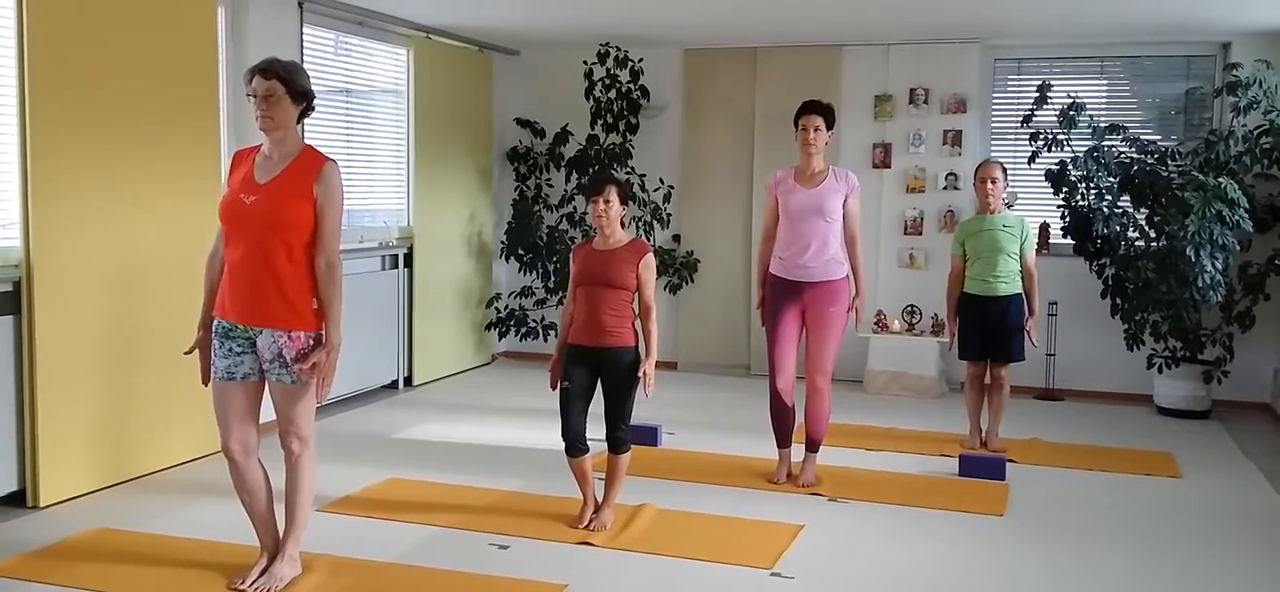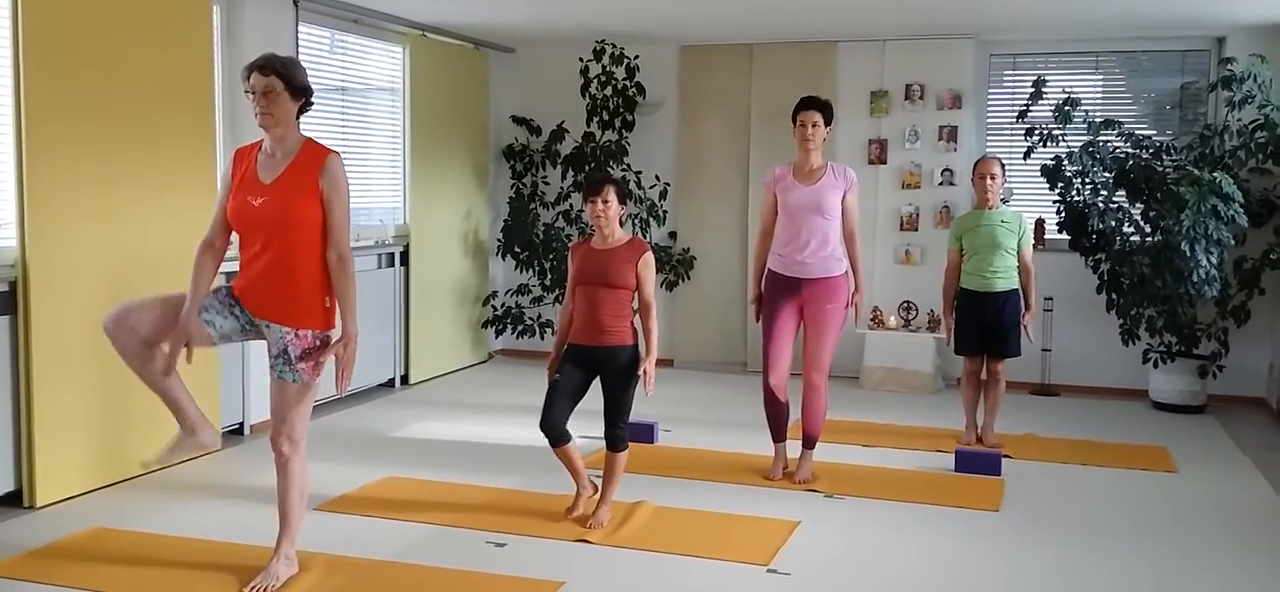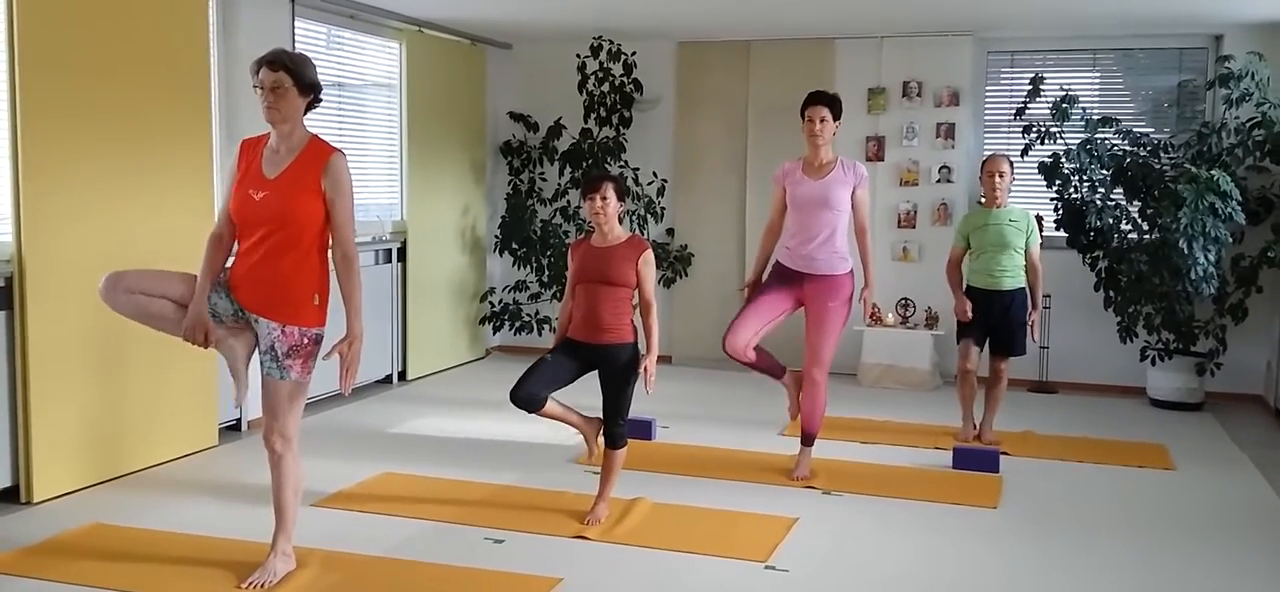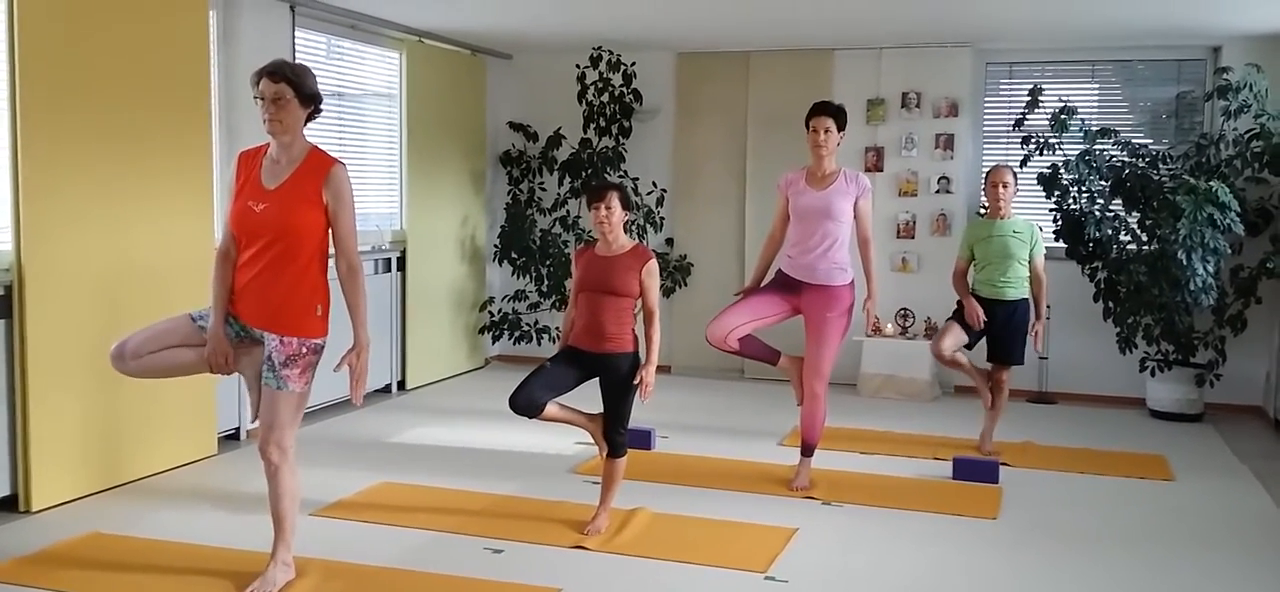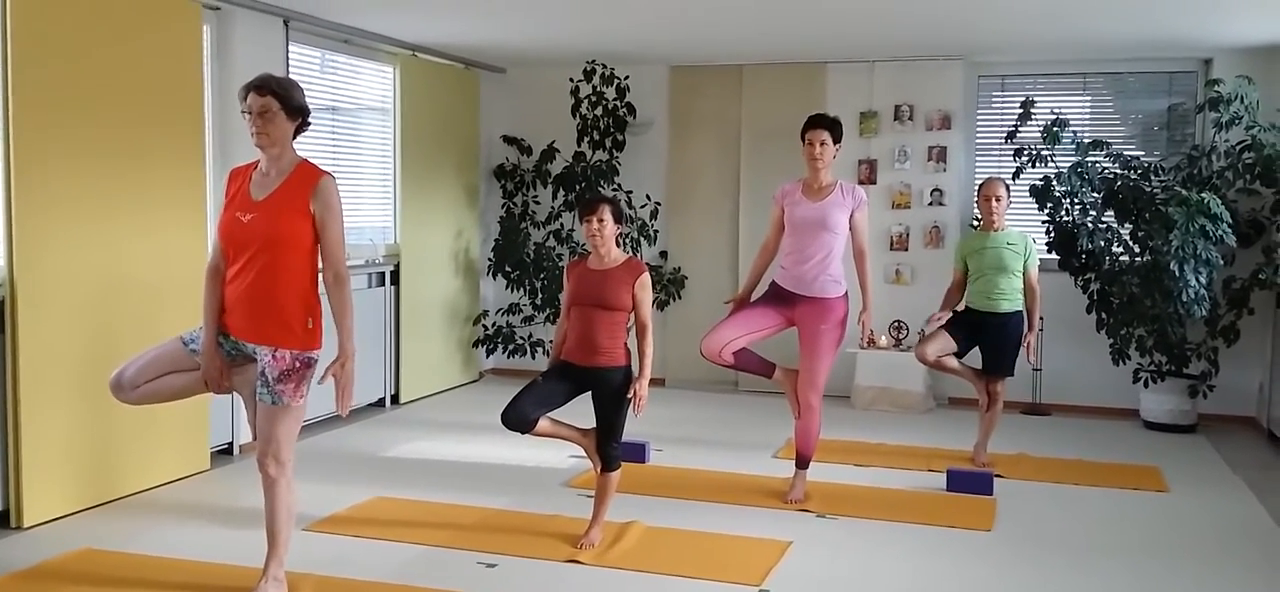
dt=1s
person 1, frame 1
left shoulder: (320, 171)
right shoulder: (238, 162)
left elbow: (327, 260)
right elbow: (221, 249)
left wrist: (333, 338)
right wrist: (205, 324)
left hip: (292, 328)
right hip: (233, 325)
left knee: (295, 442)
right knee: (235, 444)
right ankle: (267, 548)
person 1, frame 2
left shoulder: (324, 165)
right shoulder: (240, 161)
left elbow: (339, 253)
right elbow: (213, 243)
left wrist: (349, 330)
right wrist: (187, 314)
left hip: (301, 319)
right hip: (243, 303)
left knee: (286, 439)
right knee: (121, 324)
right ankle: (196, 427)
person 1, frame 3
left shoulder: (328, 163)
right shoulder: (246, 152)
left elbow: (345, 251)
right elbow: (223, 233)
left wrist: (355, 331)
right wrist: (198, 303)
left hip: (294, 312)
right hip: (239, 296)
left knee: (279, 436)
right knee: (115, 288)
right ankle: (231, 341)
person 1, frame 4
left shoulder: (328, 173)
right shoulder: (245, 163)
left elbow: (349, 262)
right elbow: (227, 250)
left wrist: (362, 341)
right wrist: (216, 327)
left hip: (294, 326)
right hip: (240, 314)
left knee: (275, 447)
right knee: (125, 356)
right ankle: (241, 360)
person 1, frame 5
left shoulder: (317, 185)
right shoulder: (236, 179)
left elbow: (336, 274)
right elbow: (217, 266)
left wrist: (346, 352)
right wrist: (208, 342)
left hip: (287, 341)
right hip: (231, 332)
left knee: (273, 460)
right knee: (125, 385)
right ankle: (237, 379)
person 2, frame 1
left shoulder: (845, 181)
right shoulder: (779, 181)
left elbow: (852, 238)
right elbow: (768, 237)
left wrist: (860, 289)
right wrist: (760, 287)
left hip: (829, 286)
right hip: (784, 285)
left knee: (819, 378)
right knee: (780, 377)
left ankle: (810, 460)
right ankle: (783, 457)
person 2, frame 2
left shoulder: (844, 177)
right shoulder: (777, 177)
left elbow: (851, 233)
right elbow: (766, 233)
left wrist: (859, 284)
right wrist: (756, 285)
left hip: (828, 283)
right hip: (782, 282)
left knee: (816, 375)
right knee: (774, 375)
left ankle: (806, 457)
right ankle: (779, 452)
person 2, frame 3
left shoulder: (854, 173)
right shoulder: (787, 172)
left elbow: (862, 229)
right elbow: (774, 226)
left wrist: (869, 282)
right wrist: (755, 275)
left hip: (832, 280)
right hip: (787, 273)
left knee: (817, 371)
right knee: (736, 343)
left ankle: (805, 454)
right ankle: (787, 378)
person 2, frame 4
left shoulder: (857, 184)
right shoulder: (791, 182)
left elbow: (865, 240)
right elbow: (776, 235)
left wrist: (872, 293)
right wrist: (754, 282)
left hip: (833, 290)
right hip: (787, 282)
left knee: (816, 384)
right knee: (718, 332)
left ankle: (805, 464)
right ankle: (788, 363)
person 2, frame 5
left shoulder: (852, 196)
right shoulder: (786, 193)
left elbow: (861, 252)
right elbow: (769, 246)
left wrist: (868, 306)
right wrist: (745, 292)
left hip: (826, 302)
right hip: (781, 294)
left knee: (810, 396)
right knee: (713, 346)
left ankle: (800, 477)
right ankle: (783, 376)
person 3, frame 1
left shoulder: (640, 253)
right shoulder: (579, 252)
left elbow: (648, 309)
right elbow: (570, 305)
left wrist: (650, 357)
right wrist: (558, 352)
left hip: (621, 353)
right hip: (579, 352)
left knee: (618, 432)
right knee: (571, 432)
left ankle: (608, 505)
right ankle: (589, 500)
person 3, frame 2
left shoulder: (640, 251)
right shoulder: (577, 251)
left elbow: (648, 307)
right elbow: (569, 304)
left wrist: (651, 355)
right wrist: (556, 350)
left hip: (620, 352)
right hip: (579, 350)
left knee: (615, 429)
right knee: (551, 422)
left ankle: (605, 503)
right ankle: (584, 486)
person 3, frame 3
left shoulder: (639, 249)
right shoulder: (577, 249)
left elbow: (648, 305)
right elbow: (568, 301)
left wrist: (651, 353)
right wrist: (555, 347)
left hip: (619, 348)
right hip: (577, 344)
left knee: (615, 425)
right knee: (523, 394)
left ankle: (602, 501)
right ankle: (585, 424)
person 3, frame 4
left shoulder: (643, 259)
right shoulder: (581, 256)
left elbow: (652, 314)
right elbow: (573, 308)
left wrist: (651, 363)
right wrist: (559, 352)
left hip: (620, 357)
right hip: (578, 352)
left knee: (616, 435)
right knee: (522, 401)
left ankle: (603, 511)
right ankle: (591, 422)
person 3, frame 5
left shoulder: (636, 272)
right shoulder: (573, 270)
left elbow: (645, 328)
right elbow: (564, 321)
left wrist: (644, 377)
right wrist: (550, 367)
left hip: (613, 371)
right hip: (571, 366)
left knee: (609, 448)
right knee: (515, 417)
left ankle: (597, 525)
right ankle: (584, 437)
person 4, frame 1
left shoulder: (1020, 225)
right shoulder: (964, 228)
left elbow: (1029, 272)
right elbow: (956, 274)
left wrist: (1033, 313)
right wrist: (951, 315)
left hip: (1008, 302)
right hip: (973, 302)
left knee: (1000, 373)
right knee: (975, 371)
left ankle: (993, 432)
right ankle: (974, 431)
person 4, frame 2
left shoulder: (1018, 221)
right shoulder: (961, 223)
left elbow: (1026, 267)
right elbow: (952, 269)
left wrist: (1029, 308)
right wrist: (947, 310)
left hip: (1006, 298)
right hip: (970, 298)
left knee: (996, 368)
right knee: (971, 367)
left ankle: (989, 428)
right ankle: (970, 426)
person 4, frame 3
left shoulder: (1025, 219)
right shoulder: (969, 220)
left elbow: (1034, 266)
right elbow: (954, 263)
left wrist: (1036, 307)
right wrist: (958, 296)
left hip: (1012, 298)
right hip: (976, 295)
left knee: (999, 367)
right knee: (967, 365)
left ankle: (987, 425)
right ankle: (967, 422)
person 4, frame 4
left shoulder: (1030, 230)
right shoulder: (974, 229)
left elbow: (1038, 277)
right elbow: (959, 273)
left wrist: (1040, 317)
right wrist: (967, 300)
left hip: (1014, 307)
right hip: (979, 302)
left knee: (1001, 376)
right knee: (941, 348)
left ankle: (987, 435)
right ankle: (977, 376)
person 4, frame 5
left shoulder: (1023, 242)
right shoulder: (967, 242)
left elbow: (1032, 289)
right elbow: (957, 286)
left wrist: (1032, 329)
right wrist: (944, 310)
left hip: (1008, 320)
right hip: (971, 315)
left knee: (996, 388)
right knee: (925, 352)
left ankle: (981, 447)
right ankle: (974, 377)
